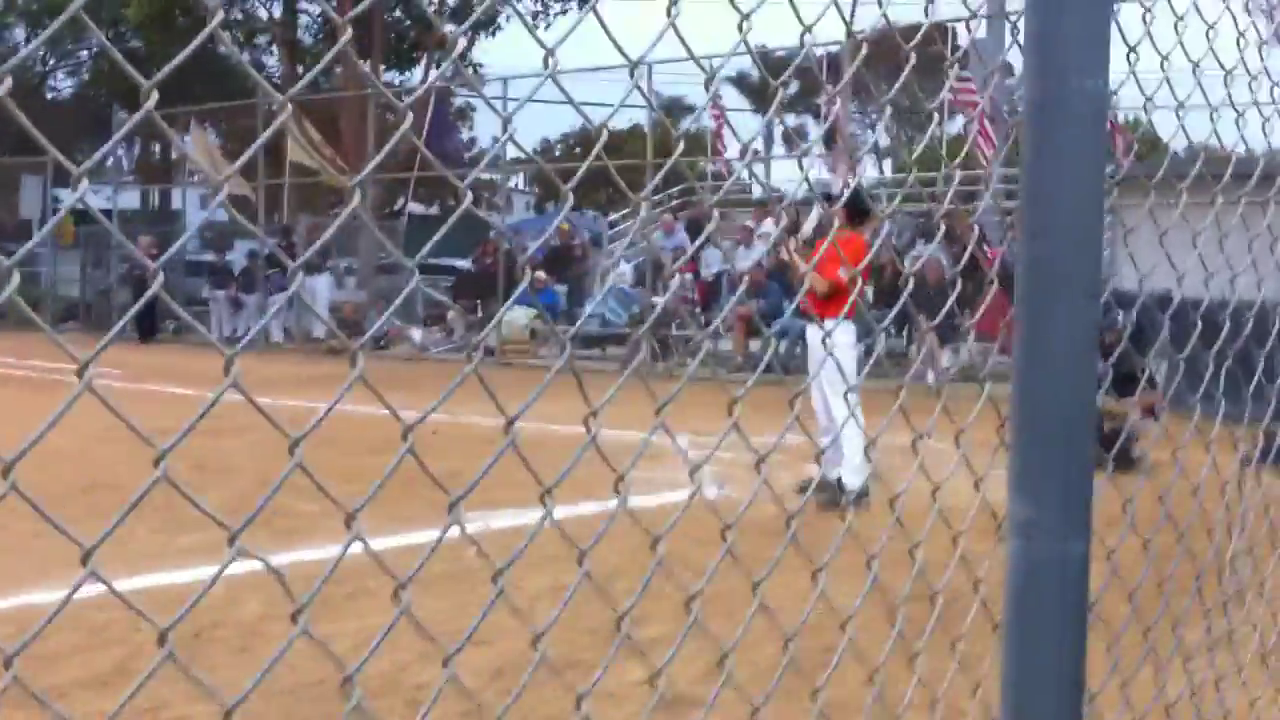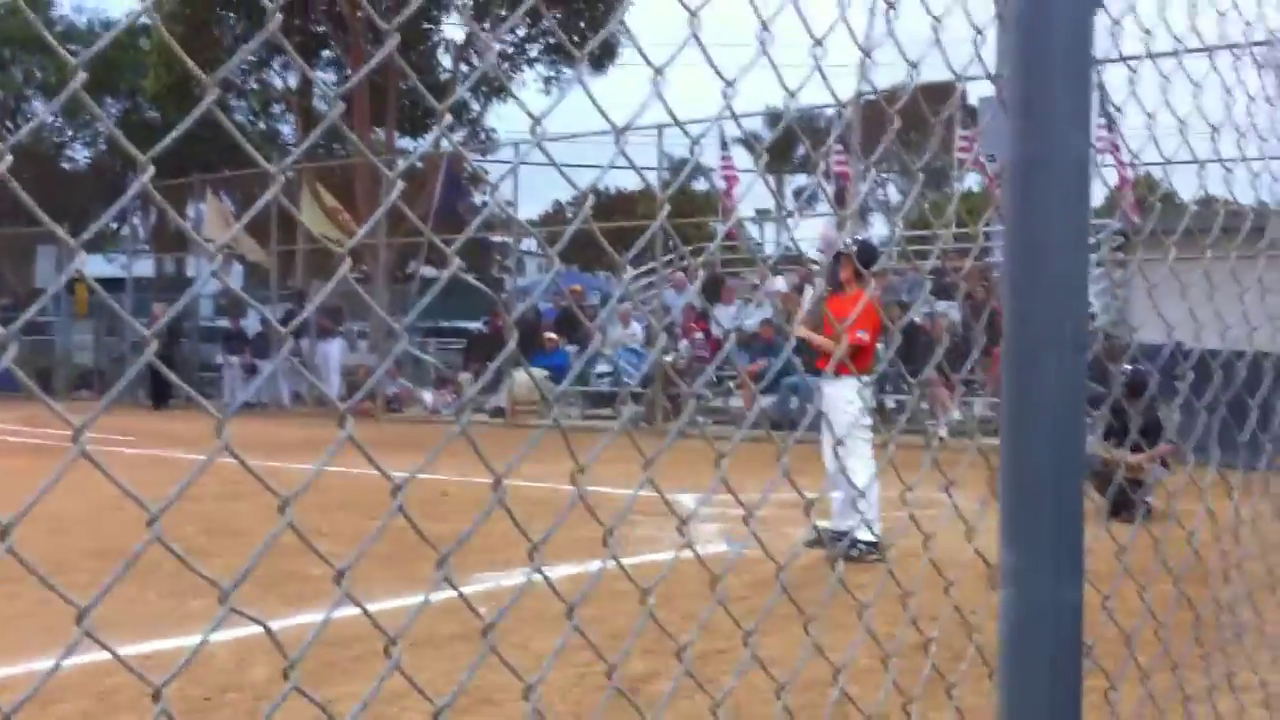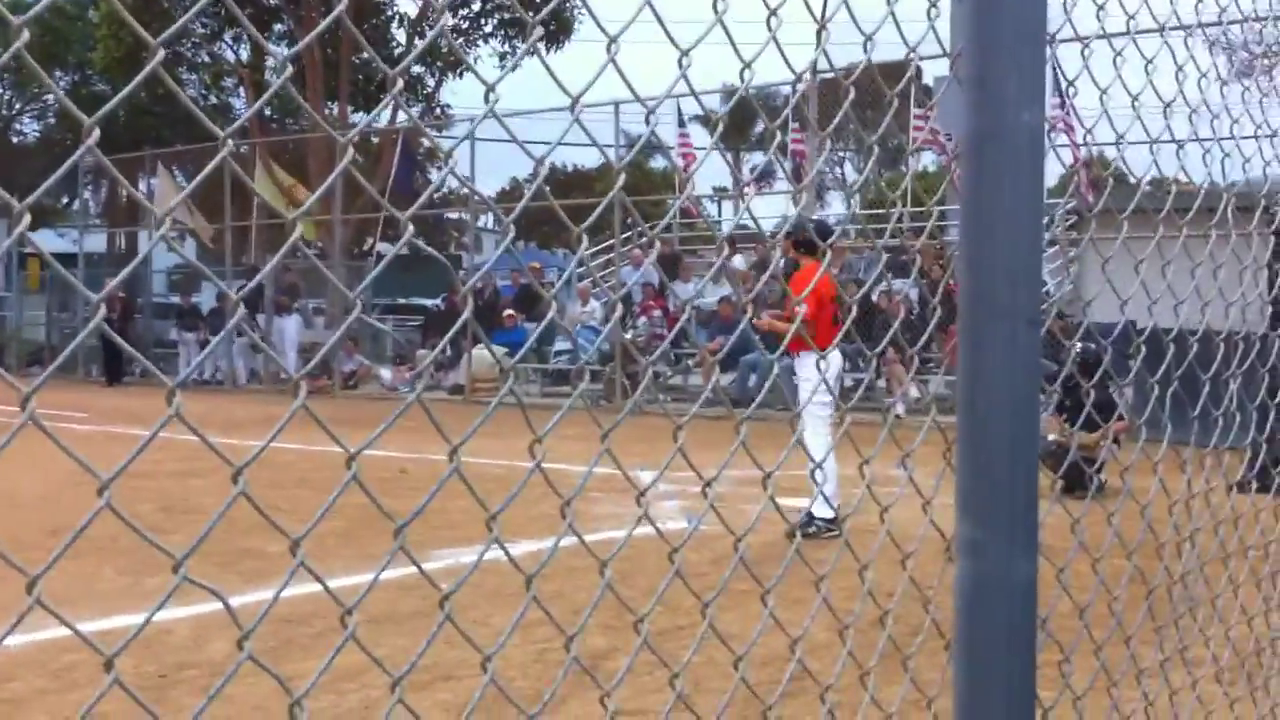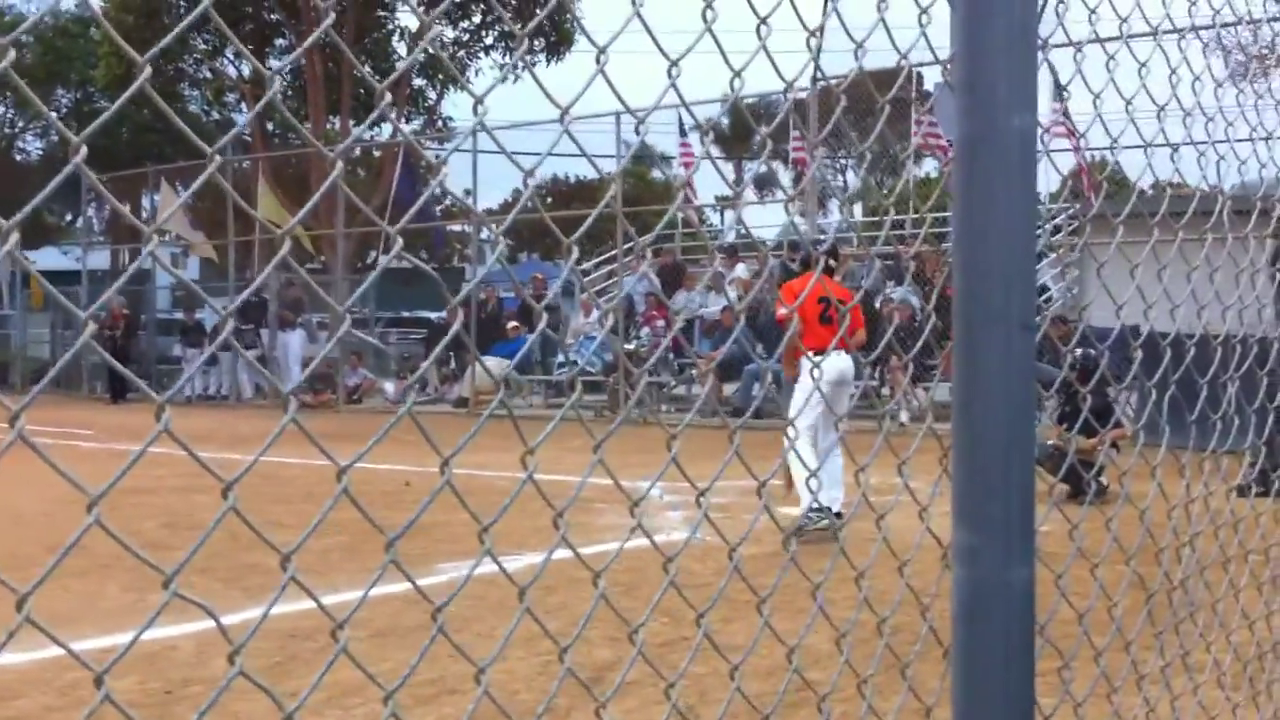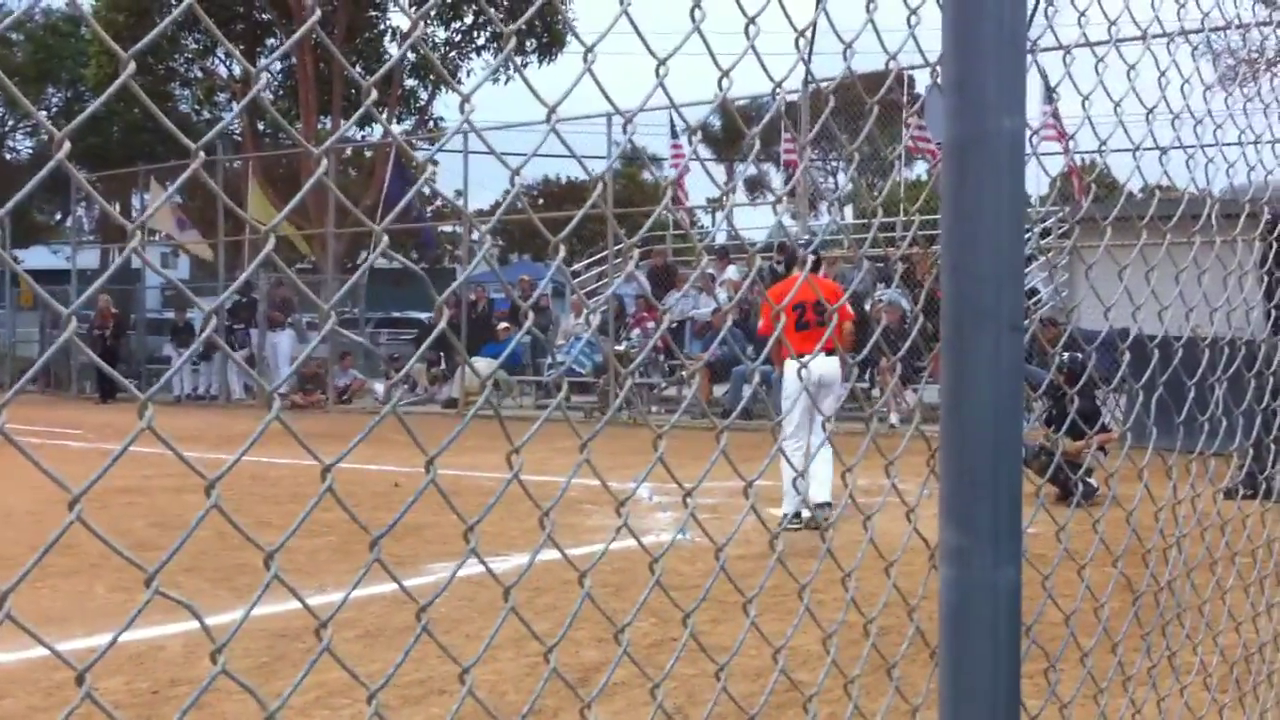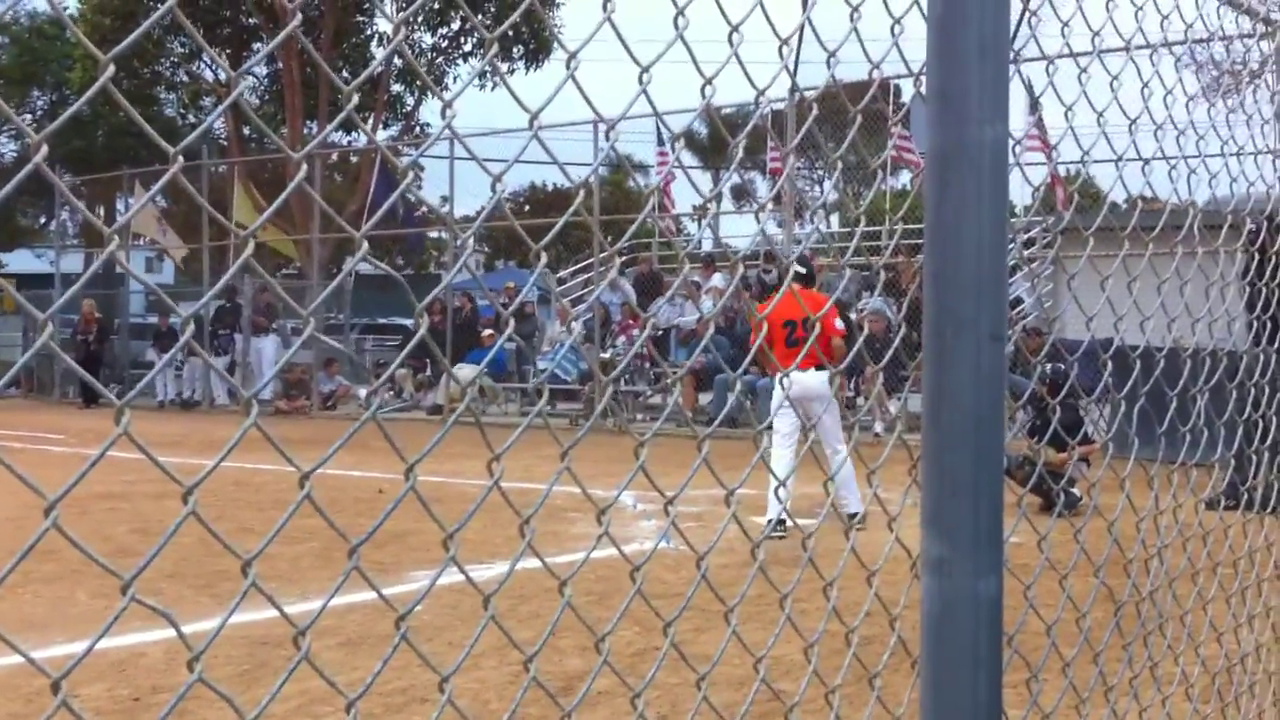
dt=0.4s
person 1, frame 1
left shoulder: (855, 246)
right shoulder: (830, 242)
left elbow: (823, 288)
right elbow: (810, 282)
left wrist: (796, 261)
right wrist: (794, 257)
left hip: (836, 329)
right hip: (818, 327)
left knee: (843, 405)
right knee: (824, 406)
left ankle: (855, 484)
right ankle: (833, 473)
person 1, frame 2
left shoulder: (865, 304)
right shoulder: (834, 299)
left elbow: (845, 350)
left wrist: (807, 334)
right wrist: (806, 331)
left hip: (850, 387)
right hip: (831, 384)
left knee: (858, 461)
right knee: (835, 461)
left ankle: (868, 538)
right ankle: (841, 526)
person 1, frame 3
left shoulder: (805, 277)
right shoulder: (821, 274)
left elbow: (804, 328)
left wrist: (772, 325)
right wrist: (783, 316)
left hip: (815, 361)
right hip: (823, 358)
left knee: (817, 437)
right knee: (814, 434)
left ankle: (824, 516)
right ankle: (822, 502)
person 1, frame 4
left shoulder: (794, 287)
right shoulder: (843, 291)
left elbow: (795, 328)
right elbow: (860, 337)
left wrist: (790, 364)
left hip: (815, 364)
right hip: (844, 363)
left knee: (797, 436)
right knee: (830, 439)
left ankle: (814, 508)
right ankle: (831, 508)
person 1, frame 5
left shoulder: (776, 292)
right shoulder: (832, 288)
left elbow: (771, 337)
right elbow: (847, 329)
left wrist: (780, 364)
right wrist: (841, 360)
left hip: (797, 367)
right hip: (830, 364)
left knee: (793, 440)
right knee: (821, 437)
left ankle: (792, 512)
right ankle: (821, 503)
person 1, frame 6
left shoulder: (768, 308)
right shoulder: (823, 302)
left elbow: (762, 352)
right elbow: (838, 345)
left hip: (787, 381)
right hip: (819, 379)
left knee: (782, 449)
right knee: (836, 447)
left ankle: (777, 519)
right ankle: (853, 510)
